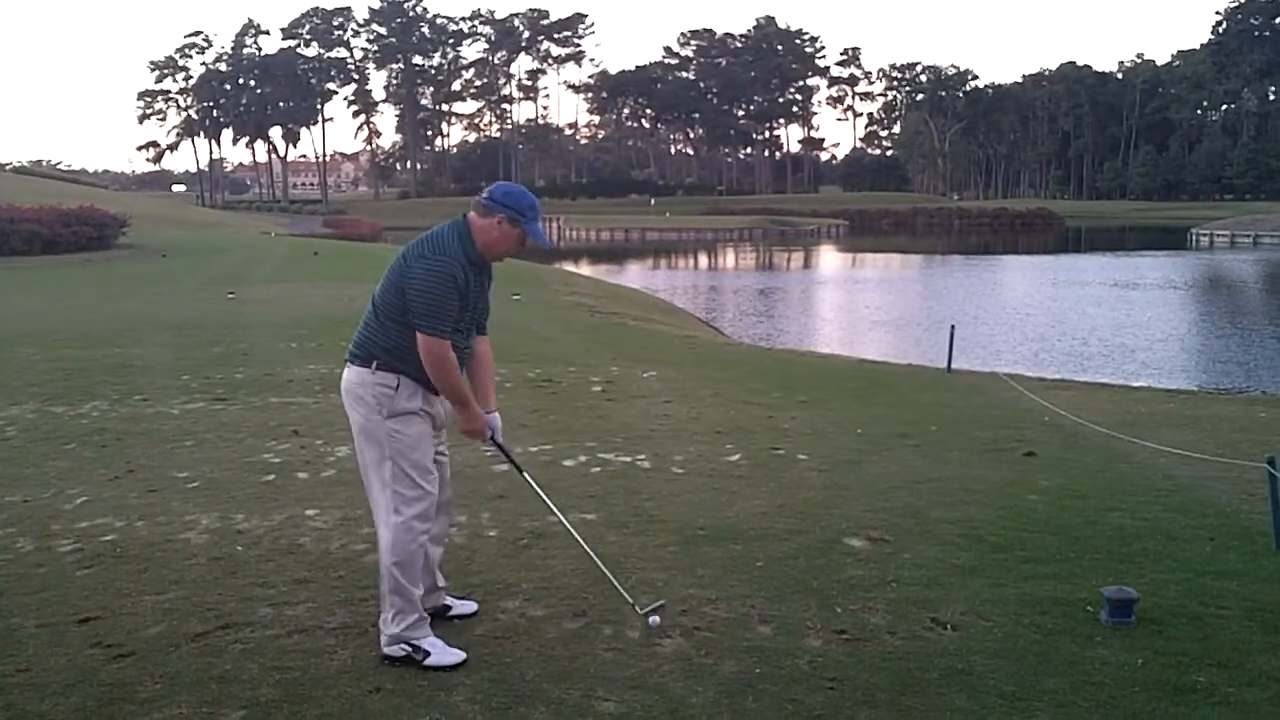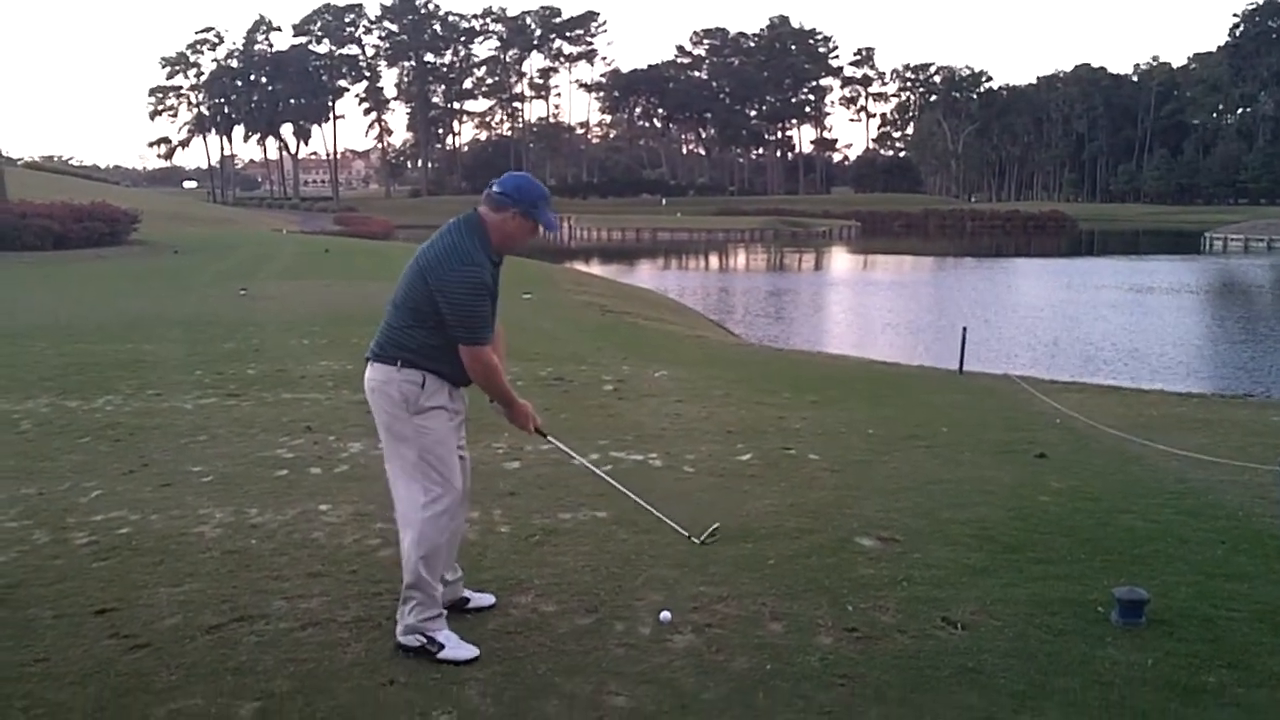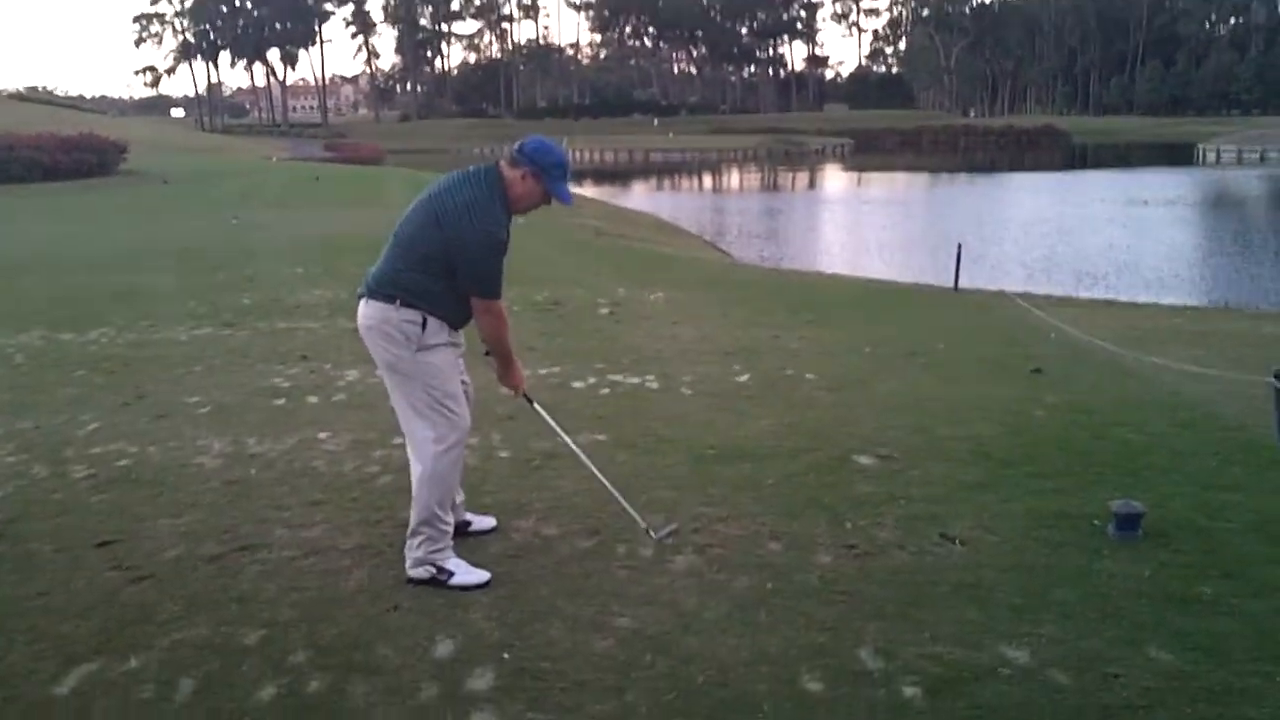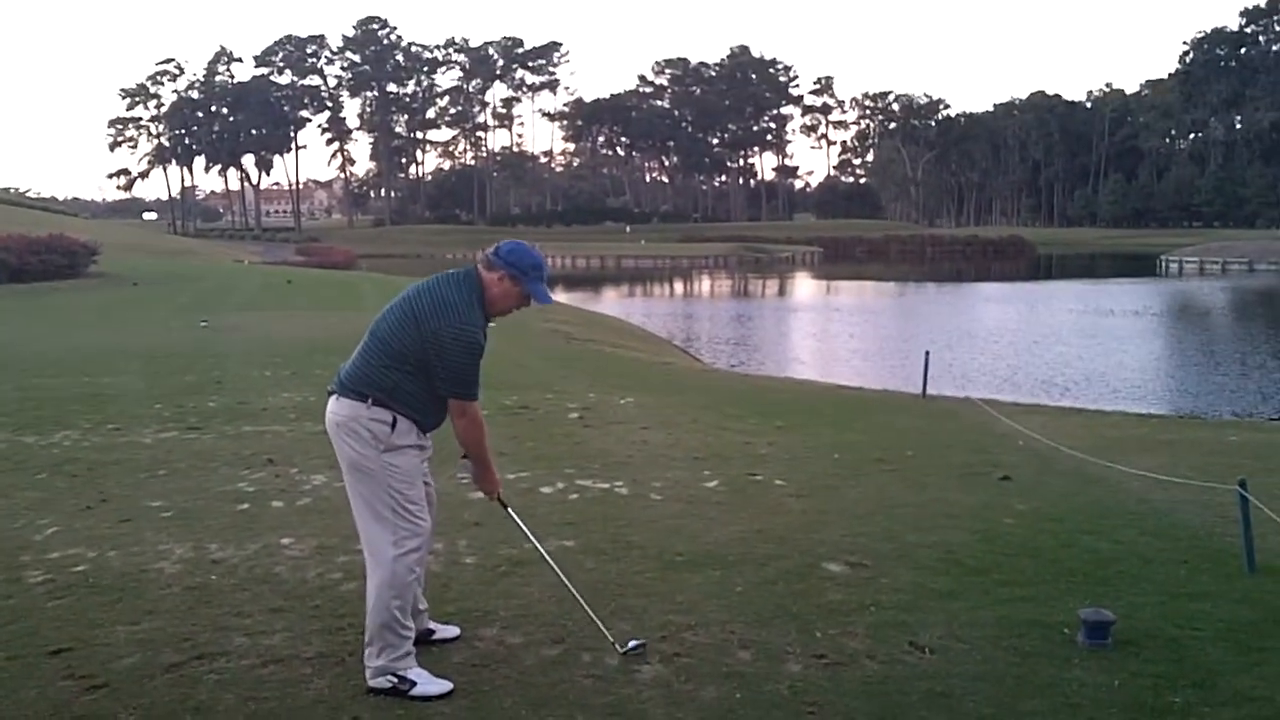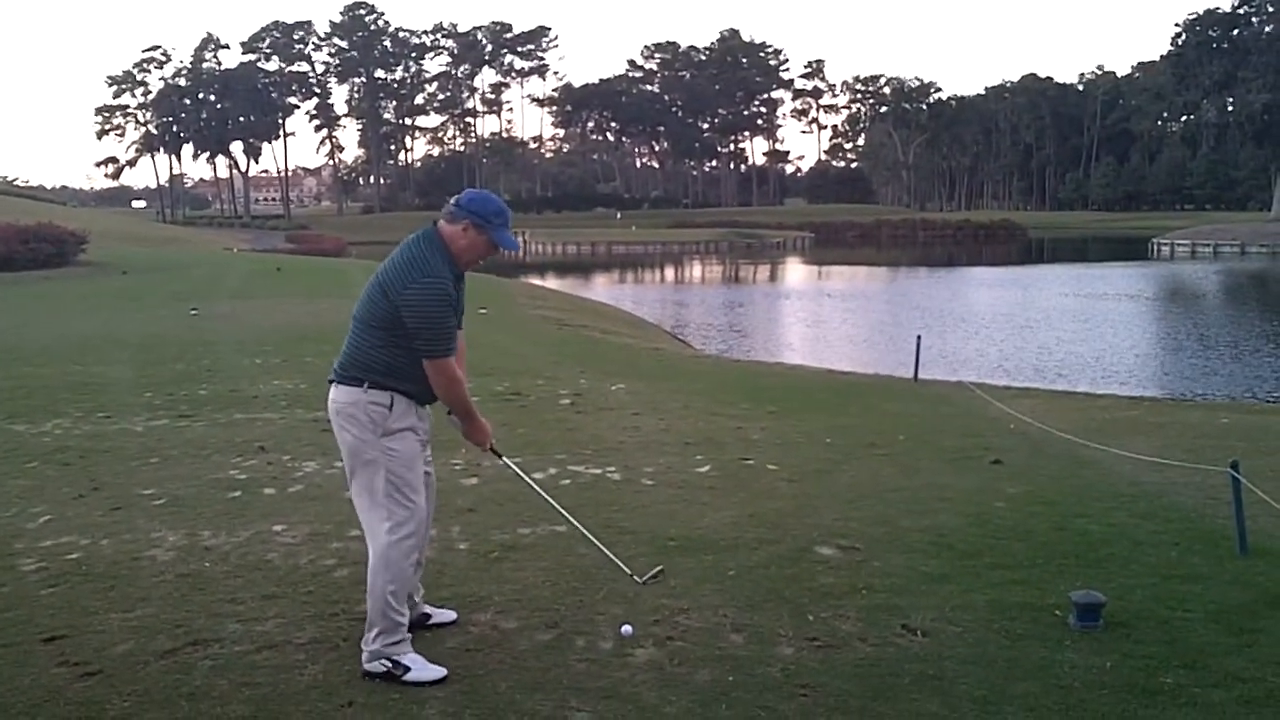
dt=1s
person 1, frame 1
left shoulder: (478, 264)
right shoulder: (438, 258)
left elbow: (476, 338)
right elbow: (433, 347)
left wrist: (489, 408)
right wrist: (467, 409)
left hip: (419, 387)
right hip: (384, 386)
left knee: (434, 498)
right knee: (409, 506)
left ankle: (428, 595)
right ankle: (403, 633)
person 1, frame 2
left shoulder: (472, 242)
right shoulder: (464, 263)
left elbow: (487, 328)
right elbow: (476, 356)
left wrist: (504, 390)
right wrist: (512, 404)
left hip: (431, 380)
right hip: (408, 383)
left knee: (451, 488)
right knee: (434, 497)
left ankle: (445, 588)
right ankle: (420, 624)
person 1, frame 3
left shoulder: (475, 184)
right shoulder: (482, 218)
right elbow: (488, 310)
right wrist: (508, 365)
left hip: (413, 313)
right hip: (404, 321)
left knee: (452, 409)
right knee: (444, 431)
left ankle: (448, 513)
right ankle: (428, 557)
person 1, frame 4
left shoulder: (454, 289)
right shoulder: (460, 320)
right elbow: (464, 412)
left wrist: (477, 459)
right wrist: (485, 471)
left hip: (381, 415)
right hip: (373, 421)
left knee: (416, 519)
right knee: (400, 538)
left ankle: (412, 621)
right ankle: (389, 666)
person 1, frame 5
left shoulder: (441, 259)
right shoulder: (426, 277)
left elbow: (452, 339)
right elbow: (440, 369)
left wrist: (464, 404)
right wrist: (472, 421)
left hip: (396, 400)
right hip: (372, 404)
left knee: (414, 509)
right knee: (398, 522)
left ankle: (406, 606)
right ankle: (385, 650)
